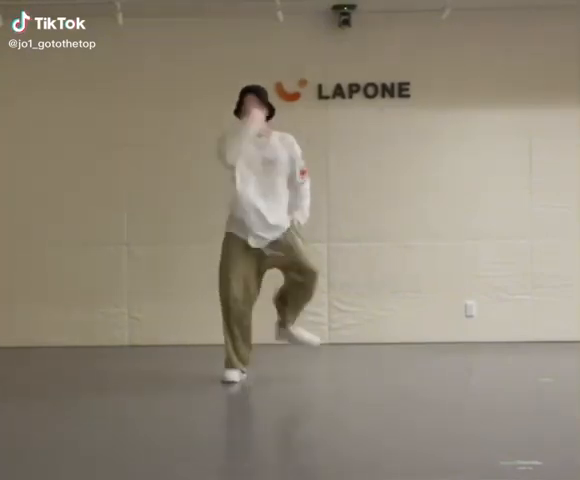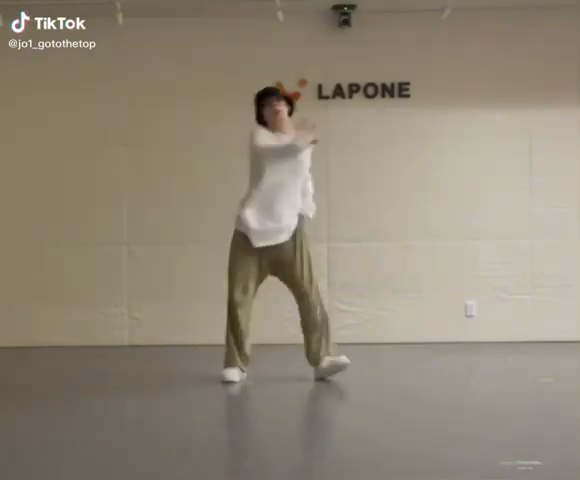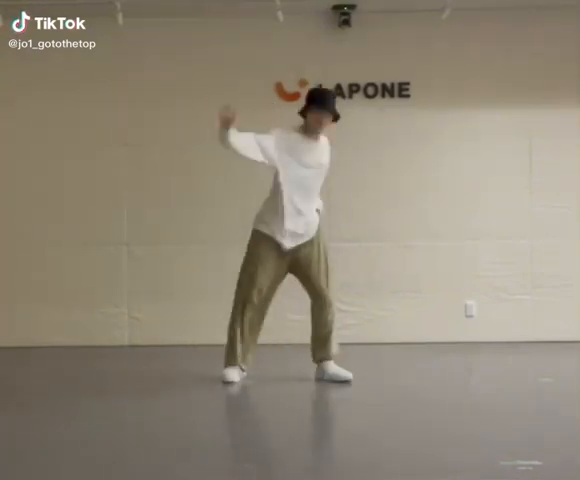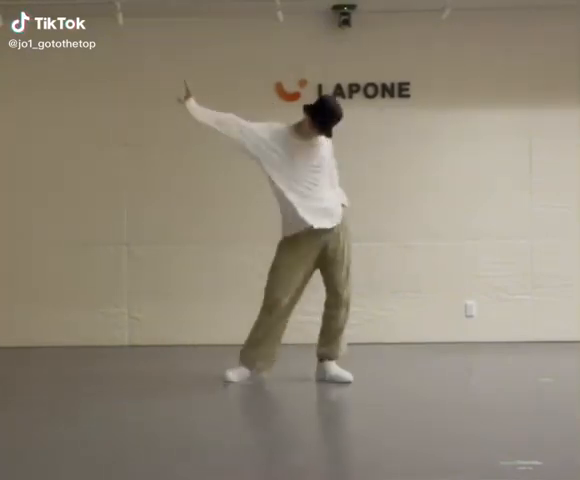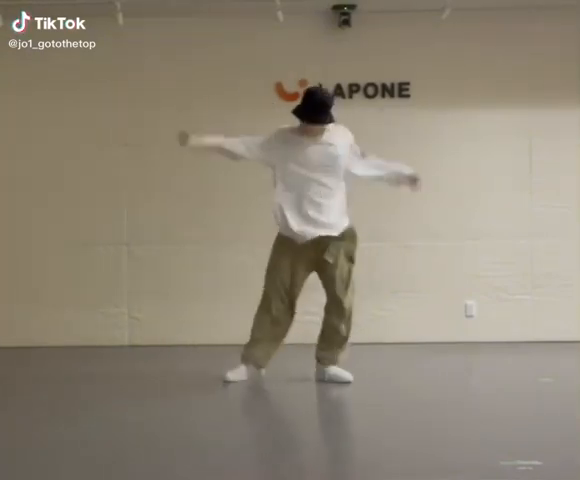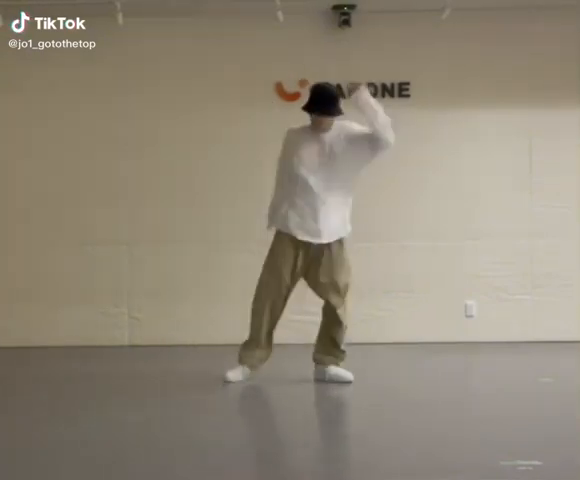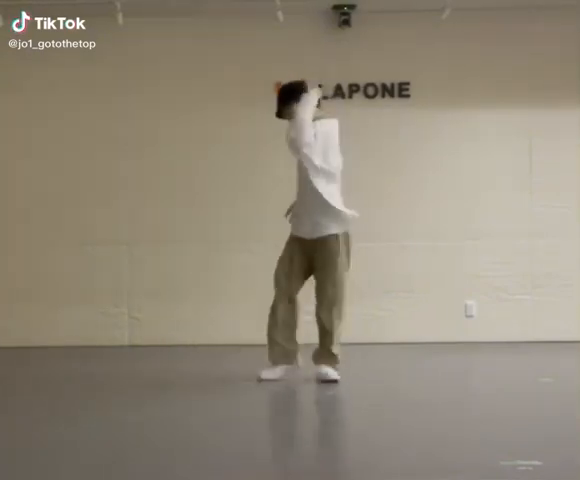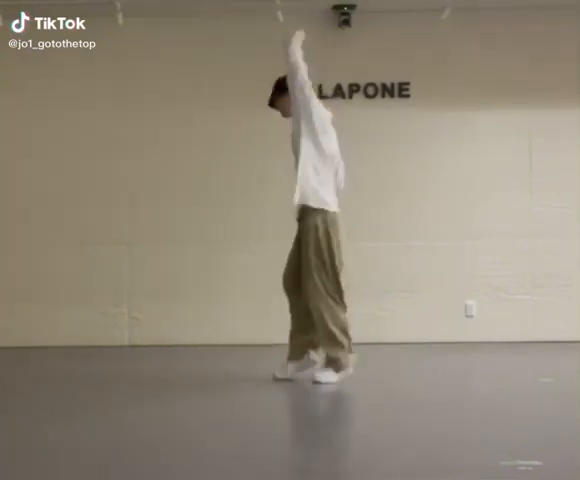
dt=0.2s
person 1, frame 1
left shoulder: (286, 141)
right shoulder: (235, 139)
left elbow: (301, 181)
right elbow: (229, 156)
left wrist: (298, 217)
right wrist: (250, 123)
left hip: (279, 229)
right hip: (241, 232)
left knee: (307, 274)
right knee: (236, 300)
left ankle: (286, 323)
right ankle: (236, 364)
person 1, frame 2
left shoulder: (306, 140)
right shoulder: (260, 135)
right elbow: (269, 153)
left wrist: (306, 210)
right wrist: (298, 142)
left hip: (290, 232)
right hip: (252, 231)
left knee: (308, 295)
right knee: (239, 299)
left ankle: (322, 359)
right ankle: (236, 363)
person 1, frame 3
left shoulder: (325, 144)
right shoulder: (283, 140)
right elbow: (249, 143)
right wrist: (228, 130)
left hip: (307, 232)
right hip: (270, 233)
left knee: (322, 296)
right knee: (250, 298)
left ankle: (325, 363)
right ankle: (236, 362)
person 1, frame 4
left shoulder: (324, 142)
right shoulder: (271, 136)
right elbow: (232, 124)
right wrist: (193, 107)
left hip: (335, 227)
right hip: (300, 231)
left knee: (339, 297)
right knee: (278, 297)
left ankle: (328, 362)
right ankle: (252, 362)
person 1, frame 5
left shoulder: (342, 138)
right shoulder: (282, 140)
left elbow: (363, 162)
right elbow: (240, 146)
left wrist: (400, 173)
right wrist: (199, 141)
left hip: (336, 233)
right hip: (295, 234)
left knee: (341, 301)
right knee: (277, 301)
left ankle: (328, 362)
right ankle: (252, 361)
person 1, frame 6
left shoulder: (350, 135)
right shoulder: (294, 138)
left elbow: (385, 140)
left wrist: (368, 103)
right wrist: (273, 216)
left hip: (331, 235)
right hip: (291, 233)
left knee: (337, 301)
right knee: (268, 296)
left ankle: (327, 362)
right ankle: (250, 360)
person 1, frame 7
left shoulder: (325, 128)
right shoulder: (313, 133)
left elbow: (299, 142)
left wrist: (308, 101)
left hip: (331, 229)
right hip: (303, 229)
left knee: (329, 299)
right knee: (284, 291)
left ankle: (326, 360)
right ankle: (283, 358)
person 1, frame 8
left shoulder: (315, 113)
right shoulder: (313, 122)
left elbow: (298, 81)
right elbow: (338, 175)
left wrist: (294, 48)
left hip: (319, 212)
right hip: (312, 211)
left knee: (323, 289)
right knee: (296, 284)
left ankle: (340, 359)
right ankle: (303, 354)
